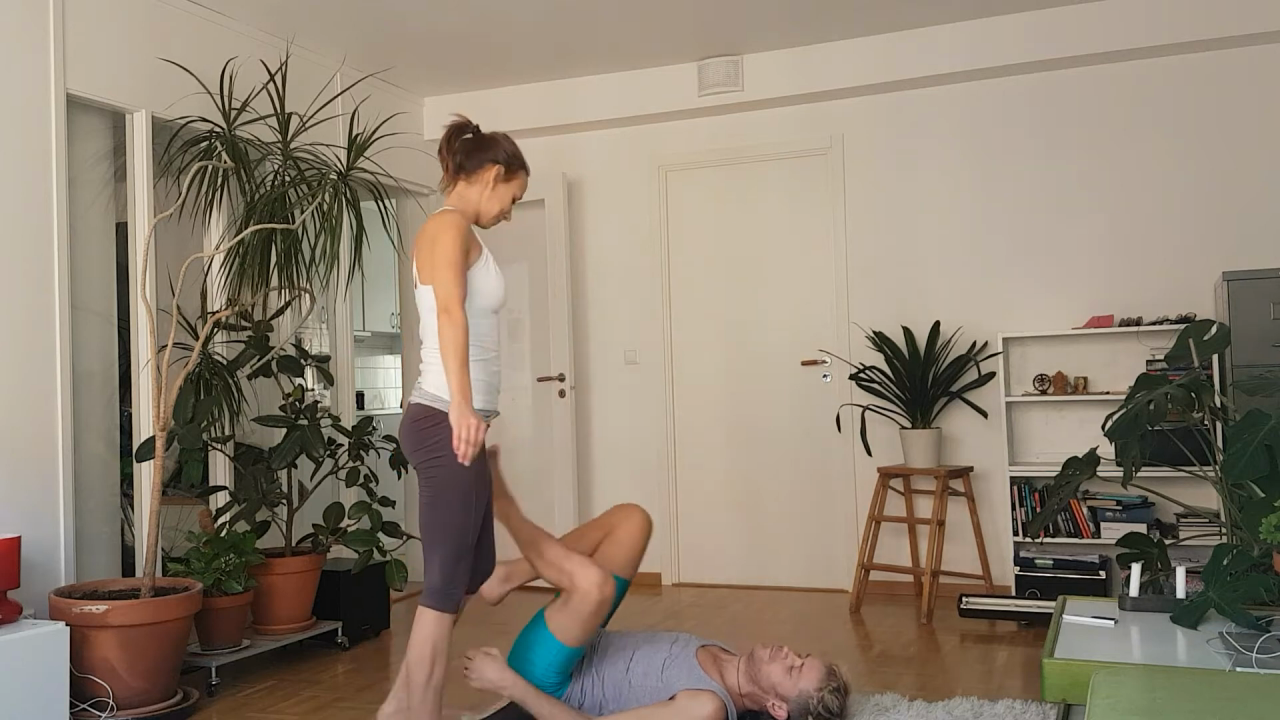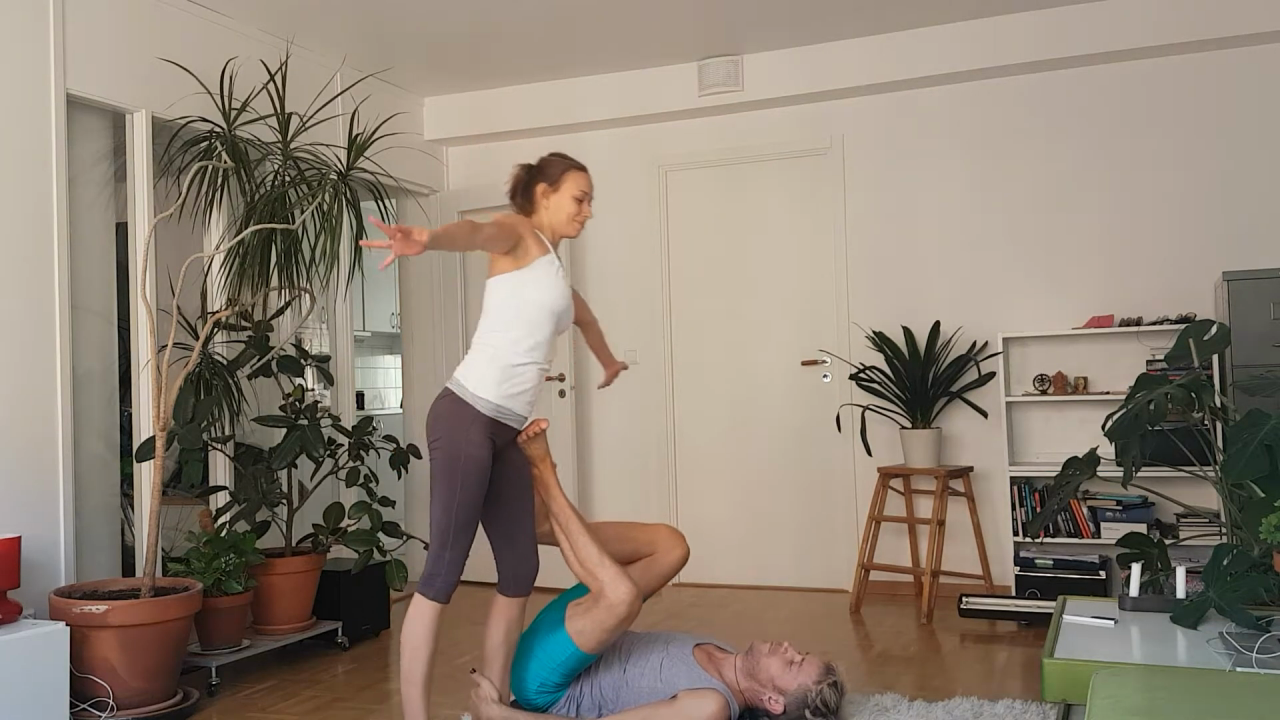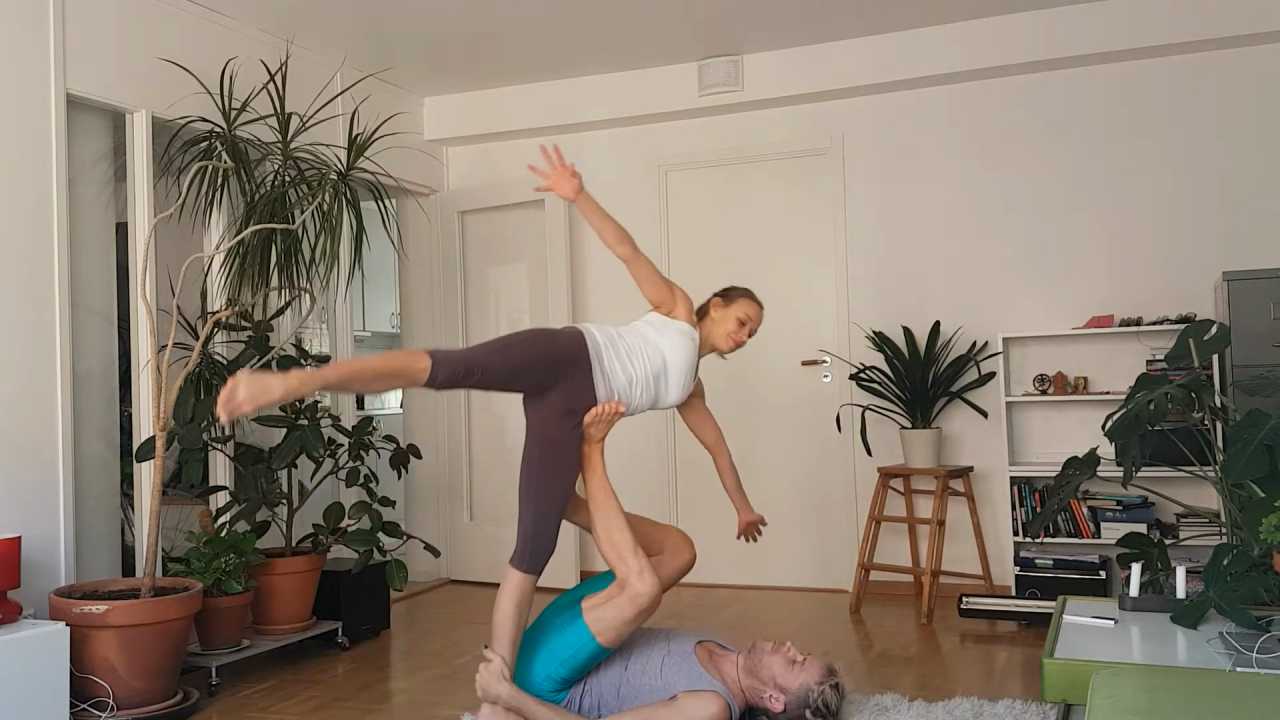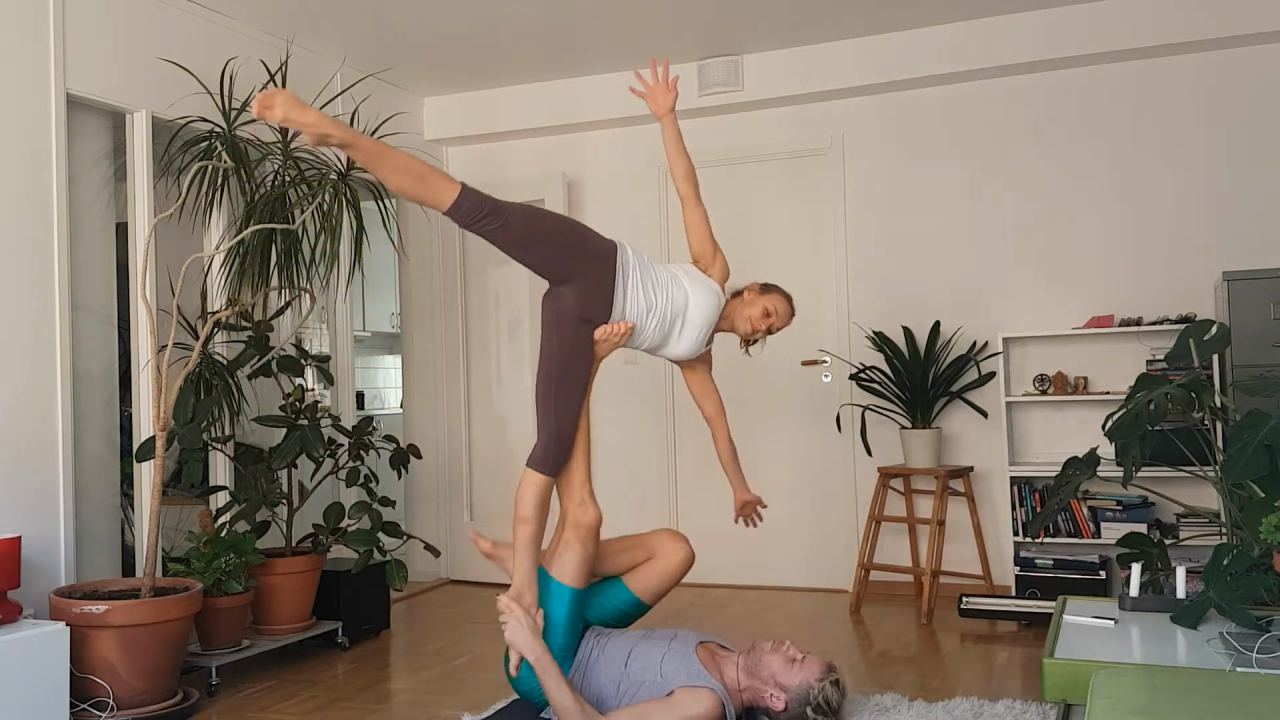
dt=1s
person 1, frame 1
left shoulder: (448, 231)
right shoulder: (451, 226)
right elbow: (451, 312)
right wrist: (460, 397)
left hip: (449, 421)
right hip: (444, 423)
left knee: (473, 567)
right knee: (447, 584)
person 1, frame 2
left shoulder: (554, 267)
right shoulder: (518, 236)
left elbow: (581, 313)
right elbow: (474, 233)
left wrist: (606, 358)
right wrist: (425, 237)
left hip: (505, 431)
right hip: (465, 415)
left knee: (518, 571)
right knee: (444, 571)
person 1, frame 3
left shoulder: (691, 390)
right shoulder: (678, 311)
left elbow: (716, 439)
right elbow: (628, 250)
left wrist: (742, 503)
right wrist: (581, 199)
left hip: (573, 408)
right hip: (570, 358)
left knee: (533, 552)
right knee: (446, 367)
right ankle: (289, 383)
person 1, frame 4
left shoulder: (694, 353)
right shoulder: (713, 268)
left elbow: (717, 417)
right elbow: (687, 189)
left wrist: (740, 487)
right wrist: (667, 118)
left hip: (585, 317)
right hip: (595, 262)
left knee: (554, 445)
right knee: (476, 208)
left ankle: (523, 587)
right ankle: (334, 131)
person 2, frame 1
right shoulder: (733, 662)
left wrist: (509, 682)
left hip: (545, 684)
right hip: (580, 658)
left knee: (594, 581)
right knee: (631, 518)
left ankle: (501, 506)
right ankle: (510, 575)
person 2, frame 2
right shoulder: (733, 665)
left hip: (545, 684)
right hip: (572, 652)
left knee: (620, 593)
right knee: (669, 544)
left ankle: (544, 477)
right ankle: (544, 523)
person 2, frame 3
right shoulder: (734, 663)
left hip: (543, 675)
right hip: (571, 648)
left knee: (642, 583)
right knee: (677, 548)
left ankle: (590, 452)
person 2, frame 4
right shoulder: (733, 664)
left wrist: (534, 650)
left hip: (543, 671)
right hip: (585, 641)
left knee: (582, 518)
right knee: (673, 548)
right ankle: (533, 563)
